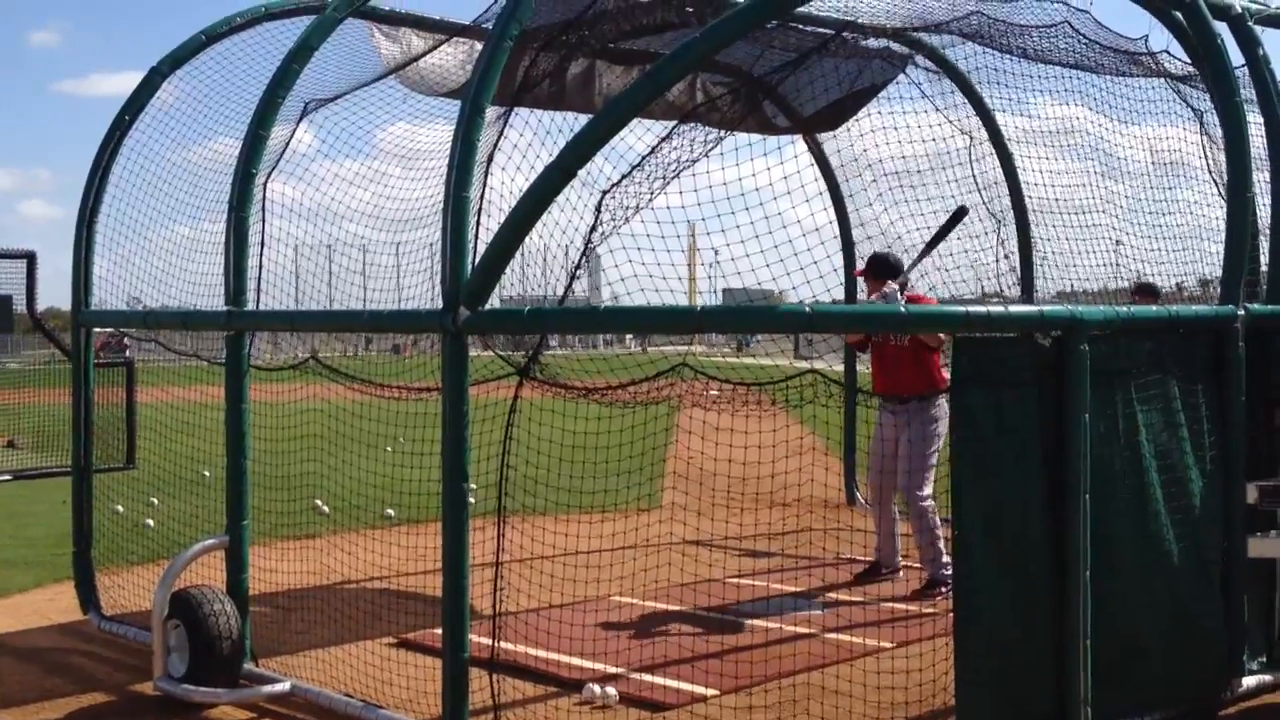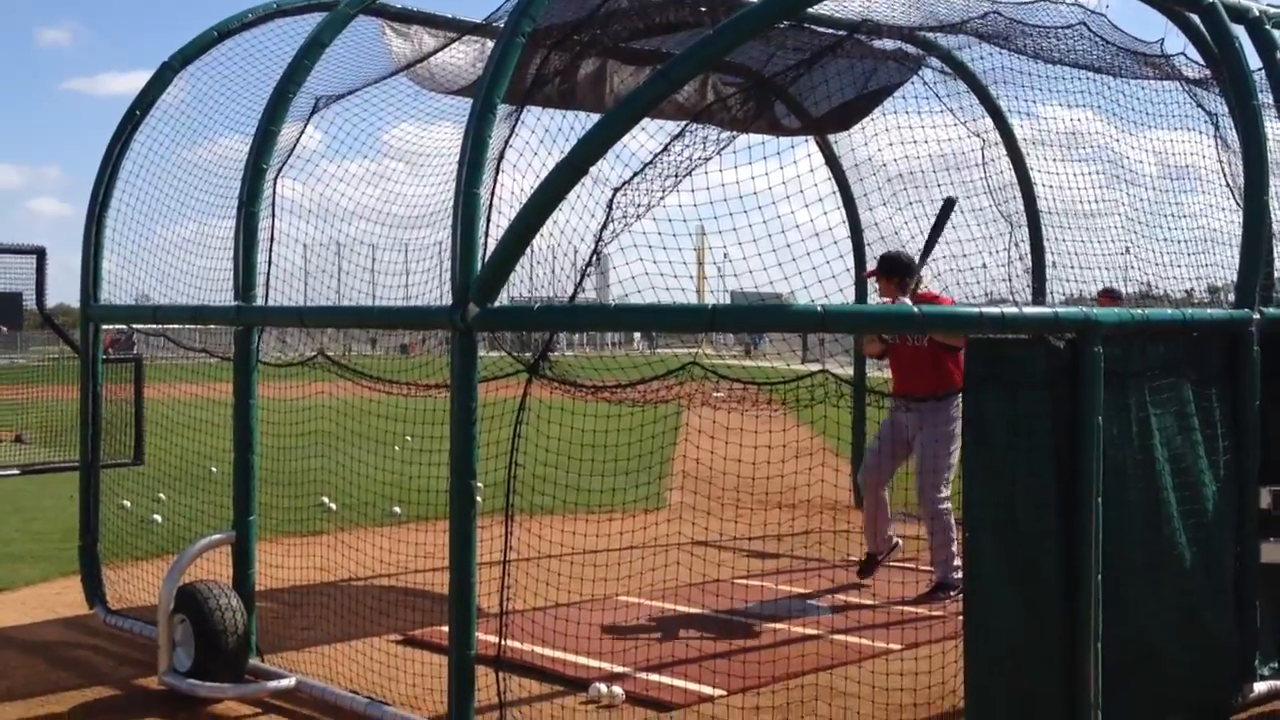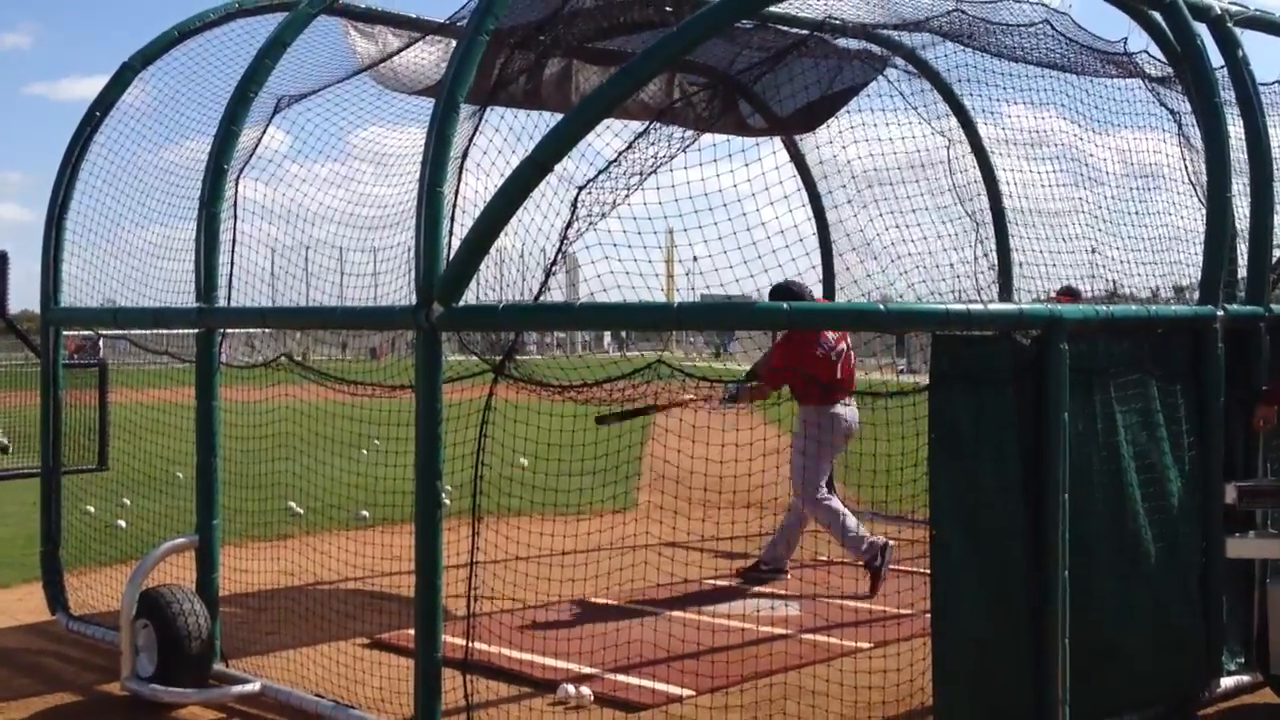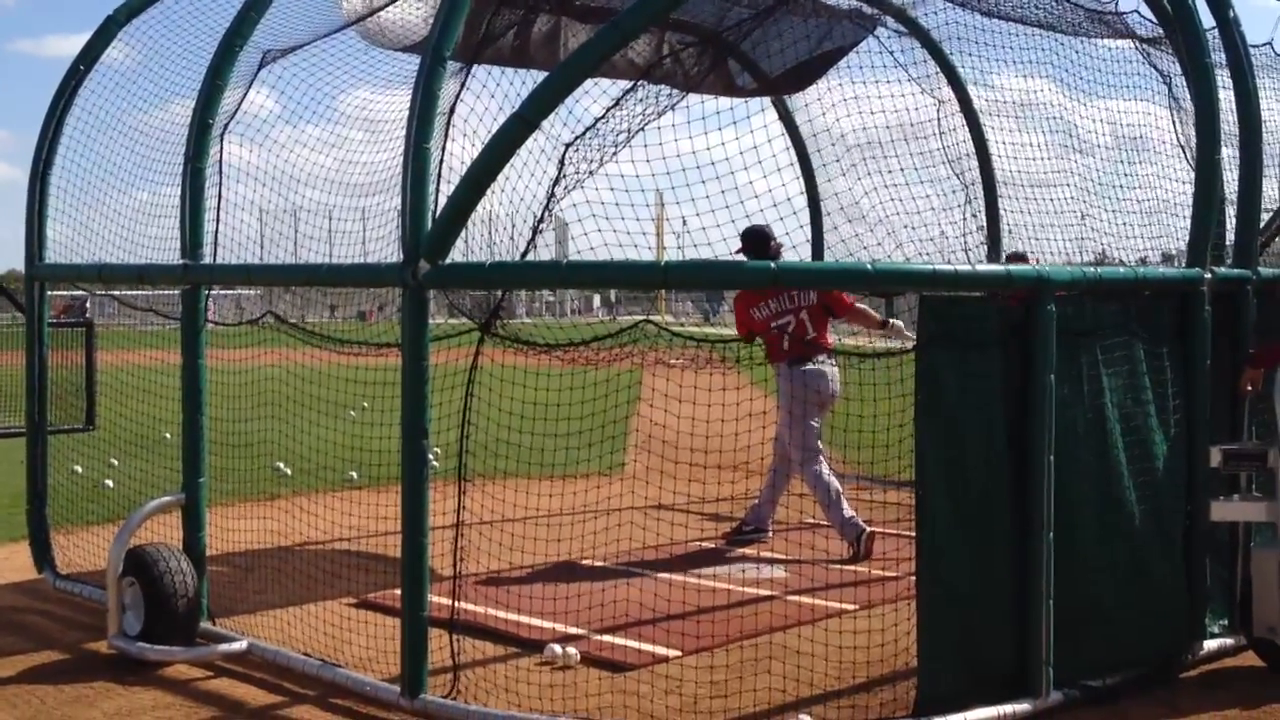
dt=1s
person 1, frame 1
left shoulder: (923, 306)
left elbow: (937, 338)
right elbow: (852, 336)
left wrist: (901, 309)
left hip: (924, 410)
right hip: (888, 409)
left knee: (915, 492)
right knee: (880, 489)
left ankle: (942, 573)
right ankle: (887, 560)
person 1, frame 2
left shoulder: (939, 305)
left elbow: (961, 338)
right elbow: (870, 349)
right wrist: (891, 331)
left hip: (941, 409)
right hip: (903, 407)
left knee: (932, 495)
right knee: (870, 475)
left ankle: (950, 577)
right ankle: (880, 543)
person 1, frame 3
left shoulder: (793, 343)
left elbow: (767, 390)
left wrist: (737, 394)
right wrist: (746, 379)
left hip: (820, 418)
right hip: (838, 410)
left knee: (813, 496)
right knee: (805, 491)
left ankle: (871, 549)
right ankle: (774, 560)
person 1, frame 4
left shoulder: (746, 300)
left elbow: (749, 337)
right elbow: (852, 311)
right wrist: (887, 325)
left hip: (795, 378)
right hip: (825, 371)
left knee: (808, 461)
right knee: (784, 451)
left ankle: (854, 531)
right ankle: (758, 522)
